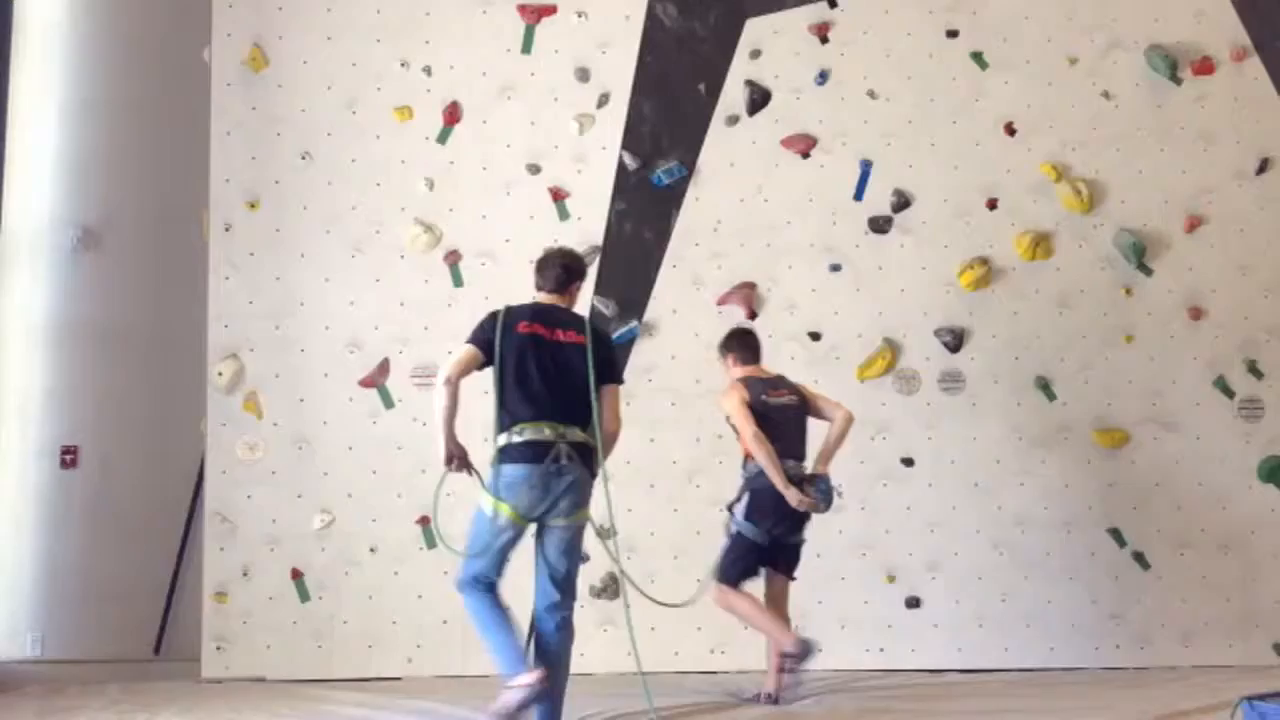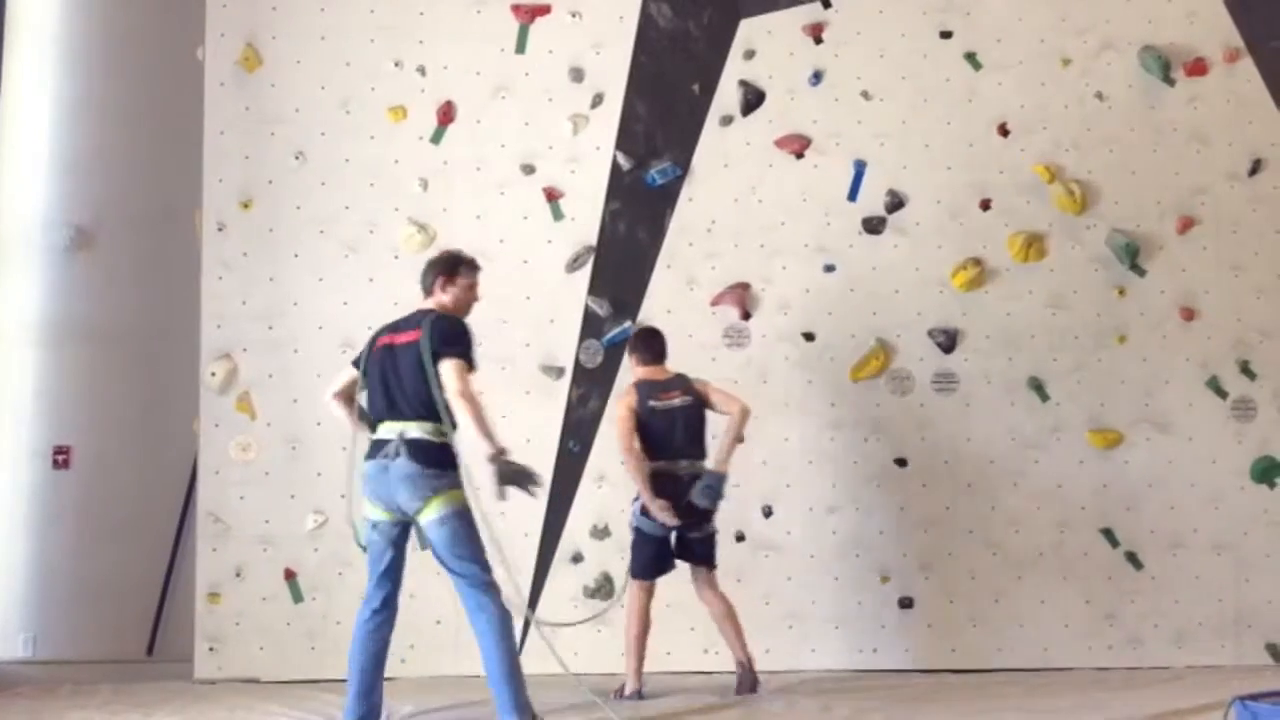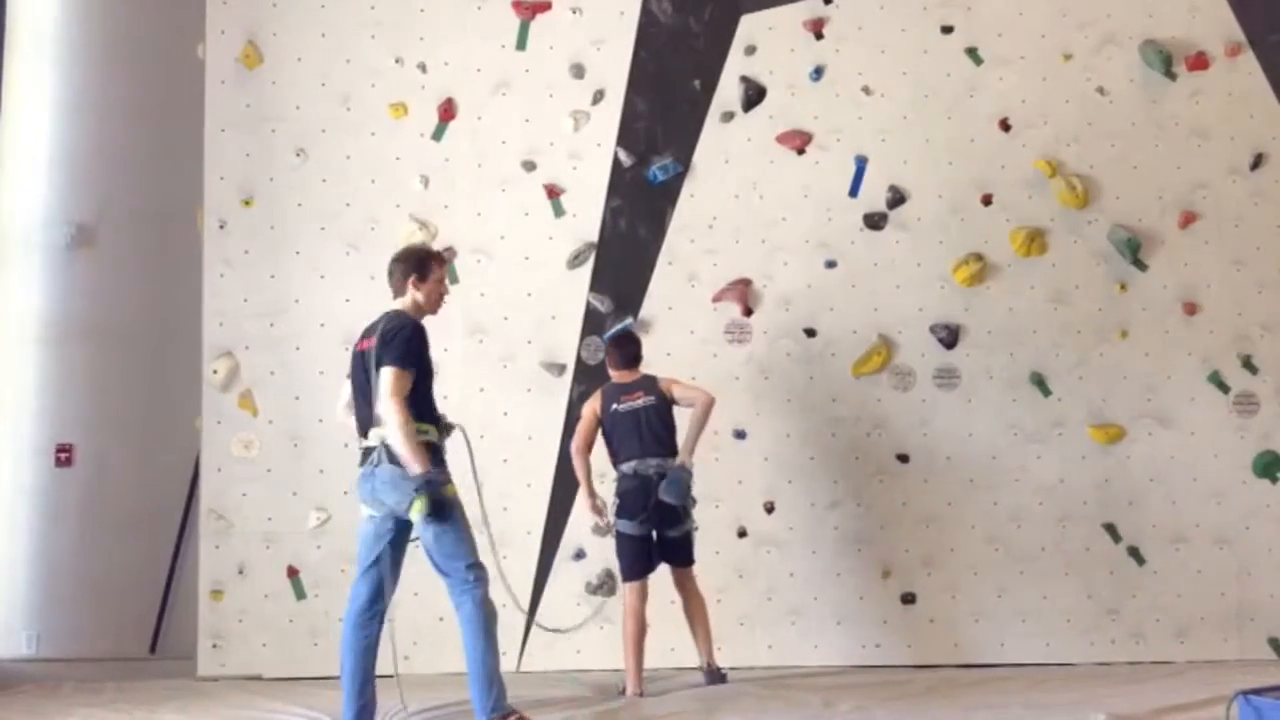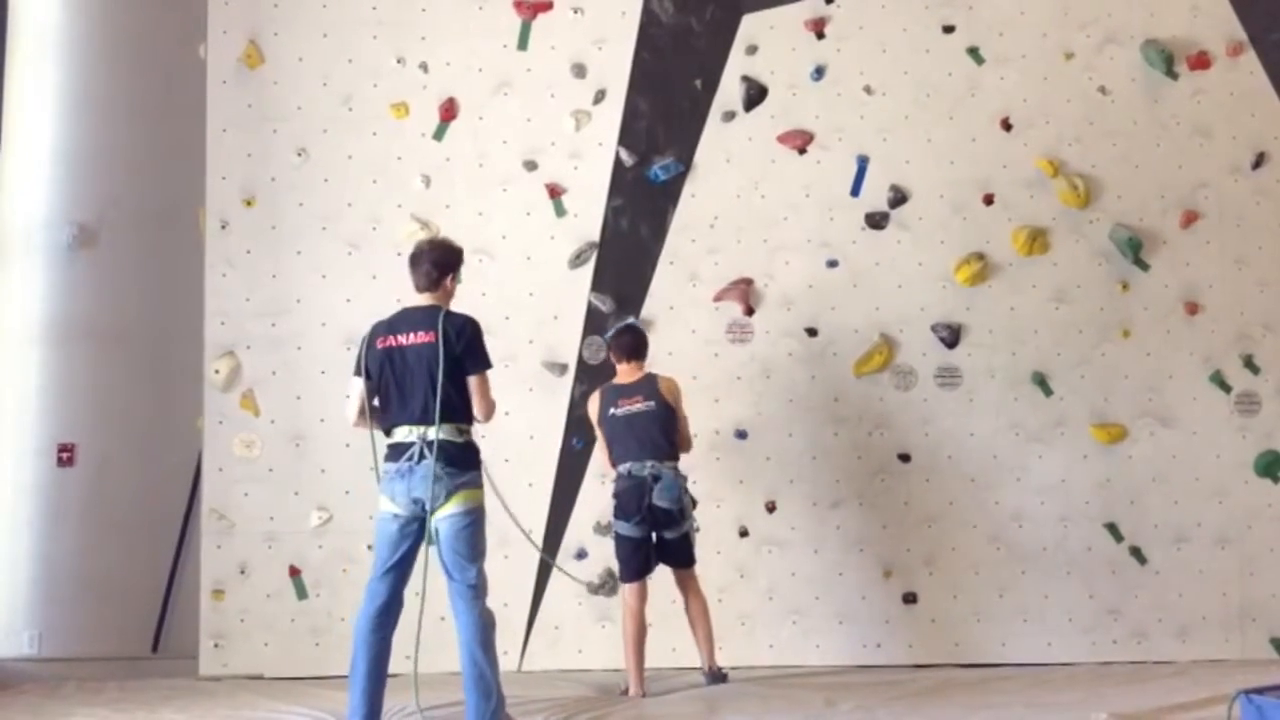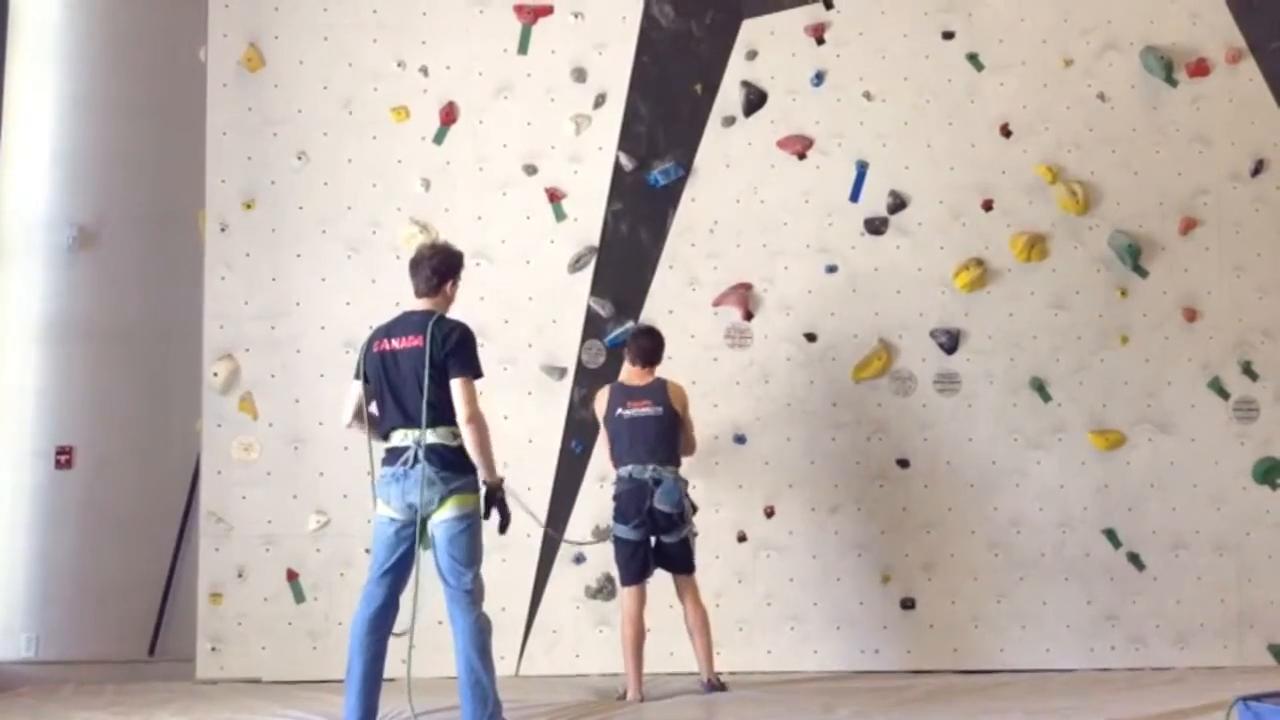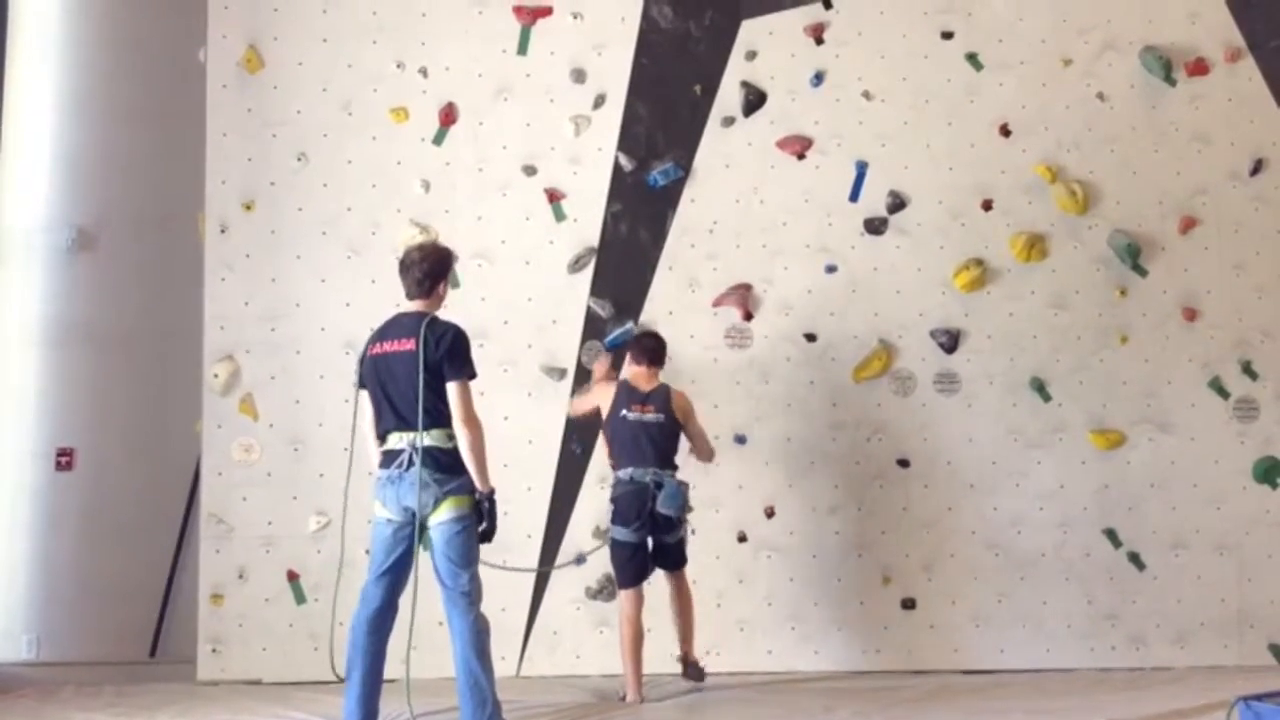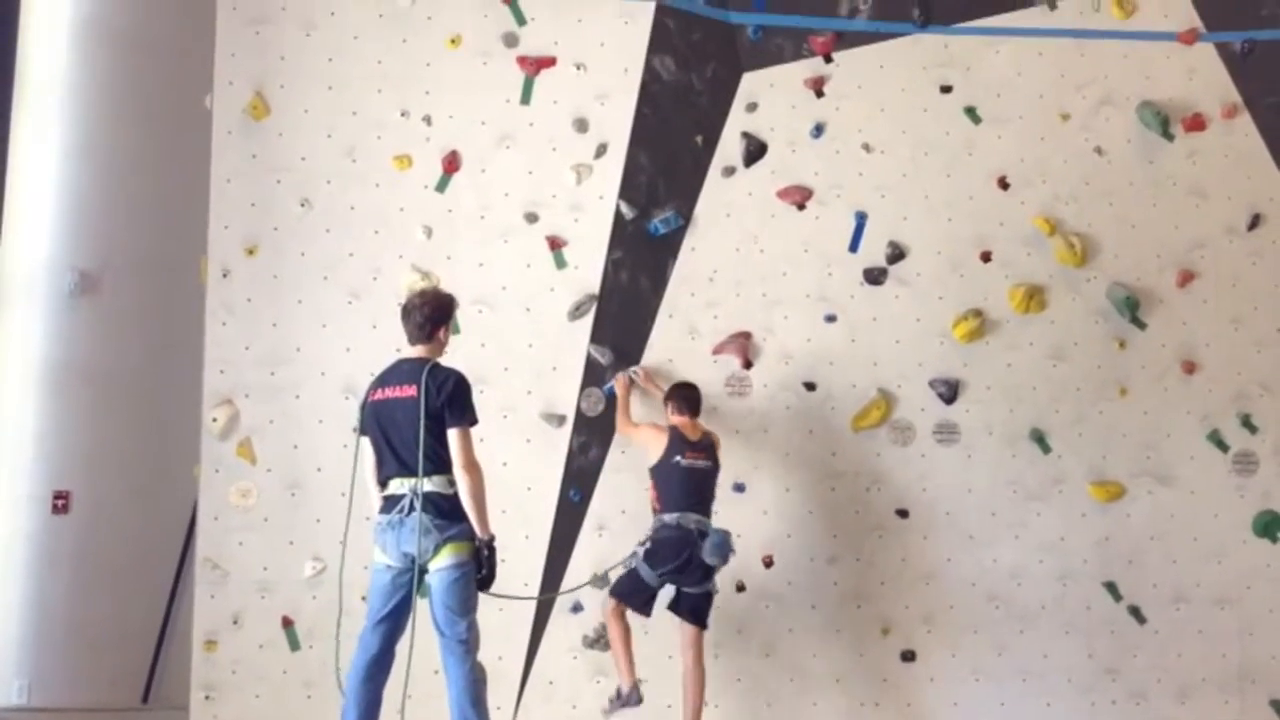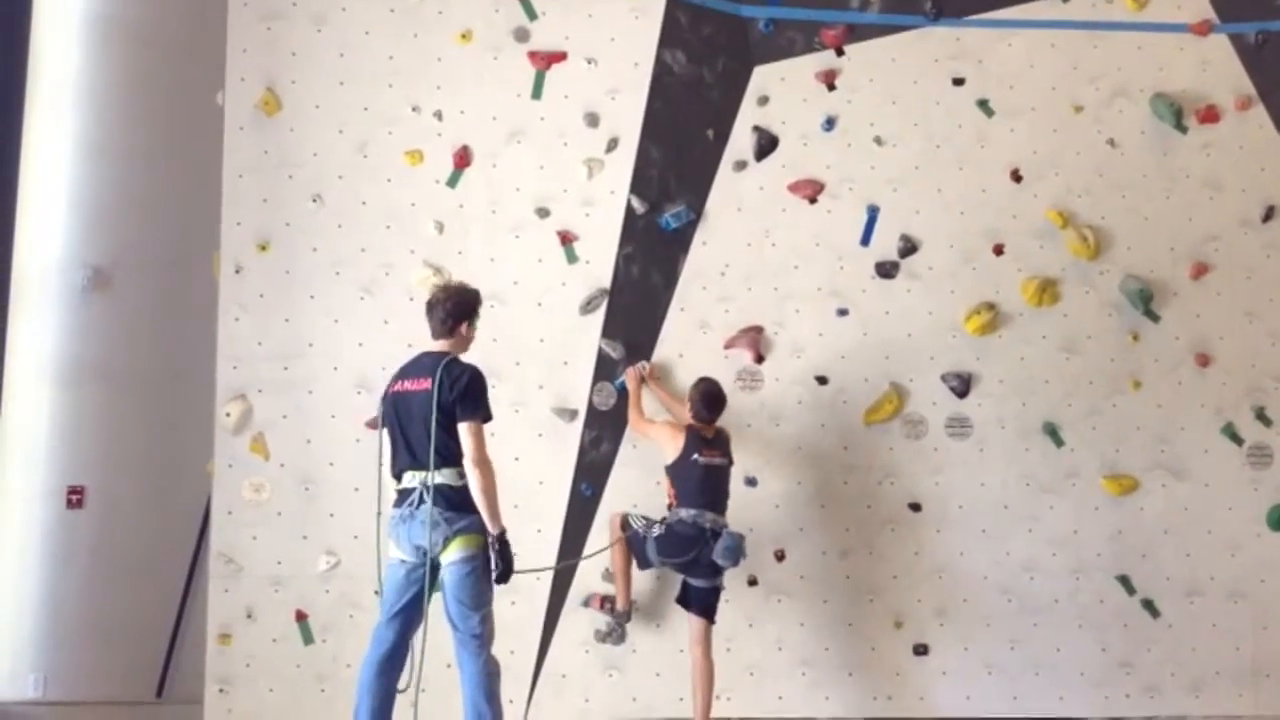
dt=0.7s
person 1, frame 1
left shoulder: (505, 321)
right shoulder: (595, 338)
left elbow: (449, 378)
right elbow: (611, 425)
left wrist: (448, 440)
left hip: (519, 467)
right hip: (574, 472)
left knee: (475, 582)
right knee: (556, 603)
left ankle: (522, 672)
person 1, frame 2
left shoulder: (383, 335)
right shoulder: (448, 328)
left elbow: (336, 395)
right elbow: (458, 390)
right wrist: (494, 449)
left hip: (378, 470)
right hip: (427, 469)
left knee: (378, 599)
right knee: (479, 589)
person 1, frame 3
left shoulder: (370, 334)
right shoulder: (407, 329)
left elbow: (350, 408)
right elbow: (391, 403)
right wrist: (426, 472)
left hip: (374, 472)
right hip: (409, 472)
left knee: (367, 597)
right knee: (468, 583)
person 1, frame 4
left shoulder: (379, 334)
right shoulder: (460, 328)
left elbow: (356, 415)
right elbow: (483, 410)
left hip: (397, 471)
right hip: (451, 470)
left knee: (381, 593)
right knee: (467, 594)
person 1, frame 5
left shoulder: (379, 338)
right shoulder: (452, 334)
left elbow: (351, 415)
right elbow: (468, 417)
right wrist: (492, 481)
left hip: (393, 475)
right hip: (445, 474)
left knee: (377, 597)
right knee: (464, 599)
person 1, frame 6
left shoulder: (375, 342)
right shoulder: (446, 336)
left elbow: (370, 426)
right elbow: (464, 421)
right wrist: (485, 489)
left hip: (391, 479)
right hip: (442, 478)
left knee: (376, 598)
right knee: (461, 600)
person 1, frame 7
left shoulder: (377, 387)
right shoulder: (447, 381)
left elbow: (371, 471)
right elbow: (464, 467)
right wrist: (485, 537)
left hip: (392, 523)
right hip: (442, 523)
left knee: (374, 643)
right knee: (458, 646)
person 1, frame 8
left shoulder: (399, 379)
right shoulder: (463, 376)
right elbow: (474, 461)
right wrist: (497, 532)
left hip: (405, 515)
right hip: (454, 516)
left knee: (389, 636)
right knee: (472, 640)
person 2, frame 1
left shoulder: (734, 392)
right shoulder: (791, 388)
left elbow: (754, 438)
right elbow: (843, 416)
left wrist: (785, 491)
right wrist: (820, 467)
left hip: (761, 495)
right hip: (796, 499)
left knee: (726, 590)
right knee: (775, 597)
left ankle: (791, 642)
right ankle: (773, 687)
person 2, frame 2
left shoulder: (631, 395)
right shoulder: (694, 386)
left elbow: (626, 446)
right elbow: (739, 410)
left wrist: (648, 498)
right wrist: (720, 464)
left hip: (660, 495)
right hip: (698, 492)
left knee: (640, 592)
right knee: (707, 586)
left ankle: (632, 685)
right ankle: (743, 662)
person 2, frame 3
left shoulder: (598, 400)
right shoulder: (661, 385)
left elbow: (578, 448)
right elbow: (705, 399)
left wrist: (589, 494)
right wrist: (687, 450)
left hip: (632, 493)
left knee: (634, 593)
right knee: (686, 581)
left ankle: (634, 684)
right ankle: (709, 665)
person 2, frame 4
left shoulder: (598, 400)
right shoulder: (665, 386)
left elbow: (610, 458)
right elbow: (685, 444)
left hip: (629, 494)
right hip: (669, 490)
left knee: (633, 595)
right knee: (688, 581)
left ankle: (635, 685)
right ankle: (711, 667)
person 2, frame 5
left shoulder: (605, 396)
right shoulder: (673, 392)
left elbow: (612, 454)
right elbow: (689, 447)
left hip: (629, 496)
right hip: (669, 494)
left knee: (632, 597)
right knee: (687, 588)
left ankle: (633, 689)
right ankle: (708, 675)
person 2, frame 6
left shoulder: (609, 391)
right shoulder: (676, 399)
left elbow: (574, 407)
right elbow: (707, 454)
left wrist: (598, 378)
right wrist: (691, 446)
left hip: (628, 498)
right hip: (667, 497)
left knee: (630, 599)
right knee: (677, 577)
left ankle: (633, 693)
right ankle: (689, 659)
person 2, frame 7
left shoulder: (659, 436)
right shoulder: (712, 443)
left elbow: (623, 426)
right elbow: (688, 417)
left wrist: (623, 393)
right wrist: (653, 387)
left hip: (668, 542)
right hip: (704, 547)
left knee: (614, 605)
right knee: (692, 645)
left ankle: (627, 686)
person 2, frame 8
left shoulder: (673, 435)
right shoulder: (723, 439)
left elbow: (636, 420)
right elbow: (692, 420)
left wrist: (634, 386)
right wrist: (654, 385)
left hip: (679, 536)
right hip: (713, 545)
left knee: (619, 522)
right knee: (700, 641)
left ankle: (621, 609)
